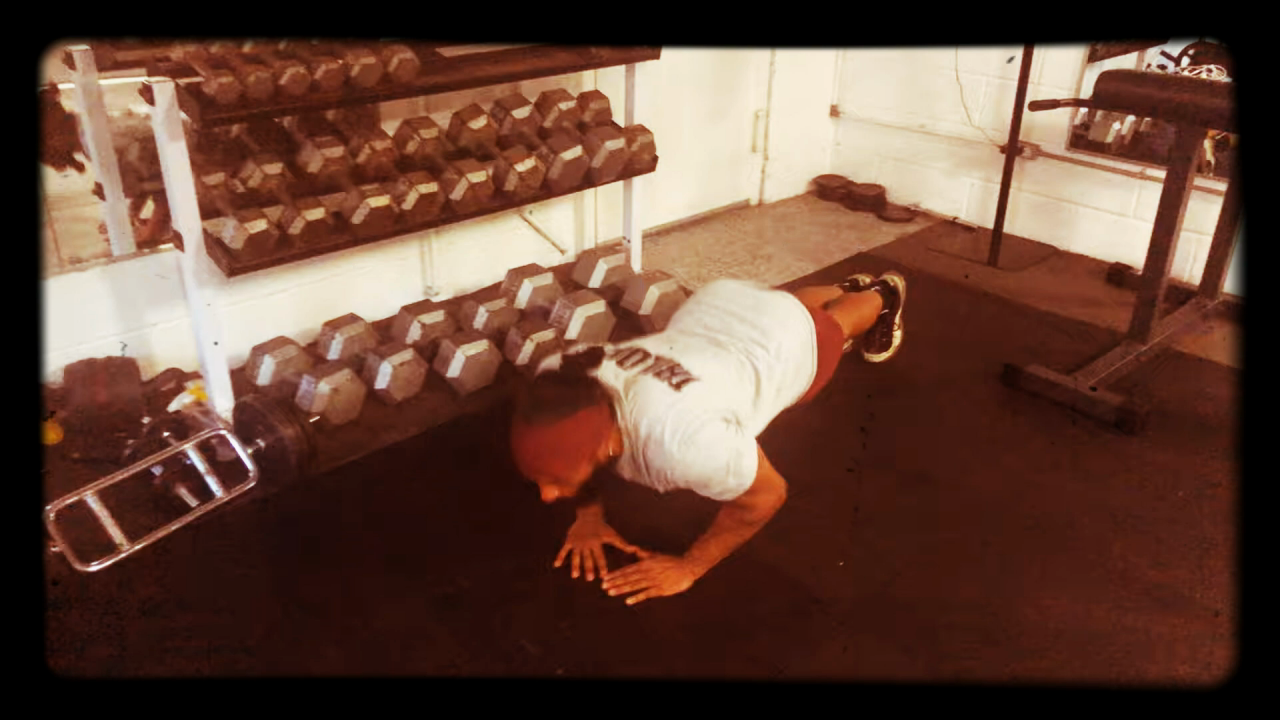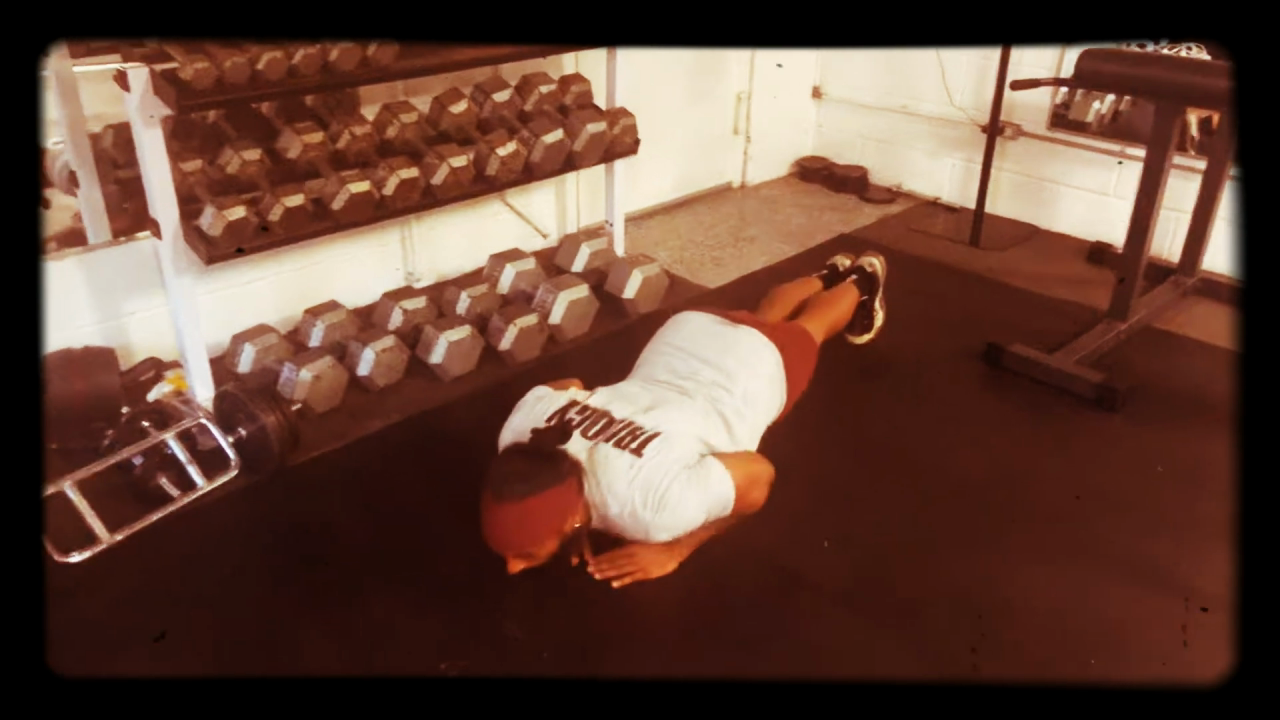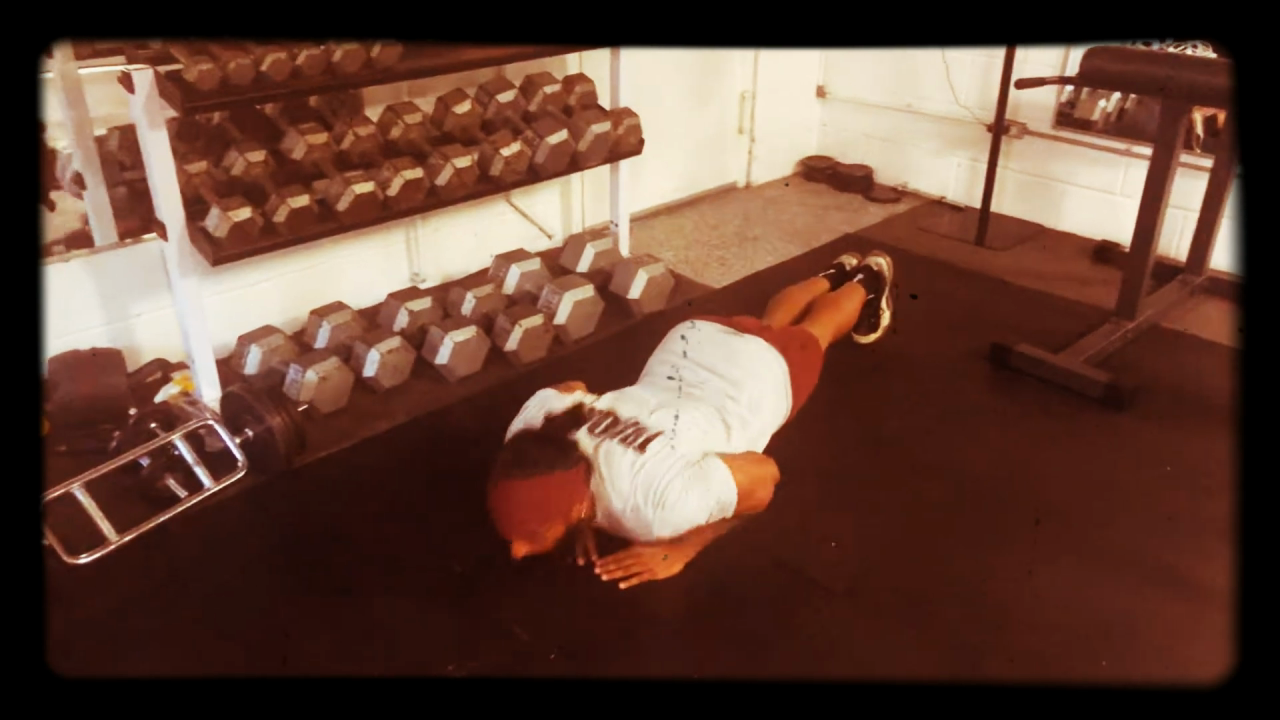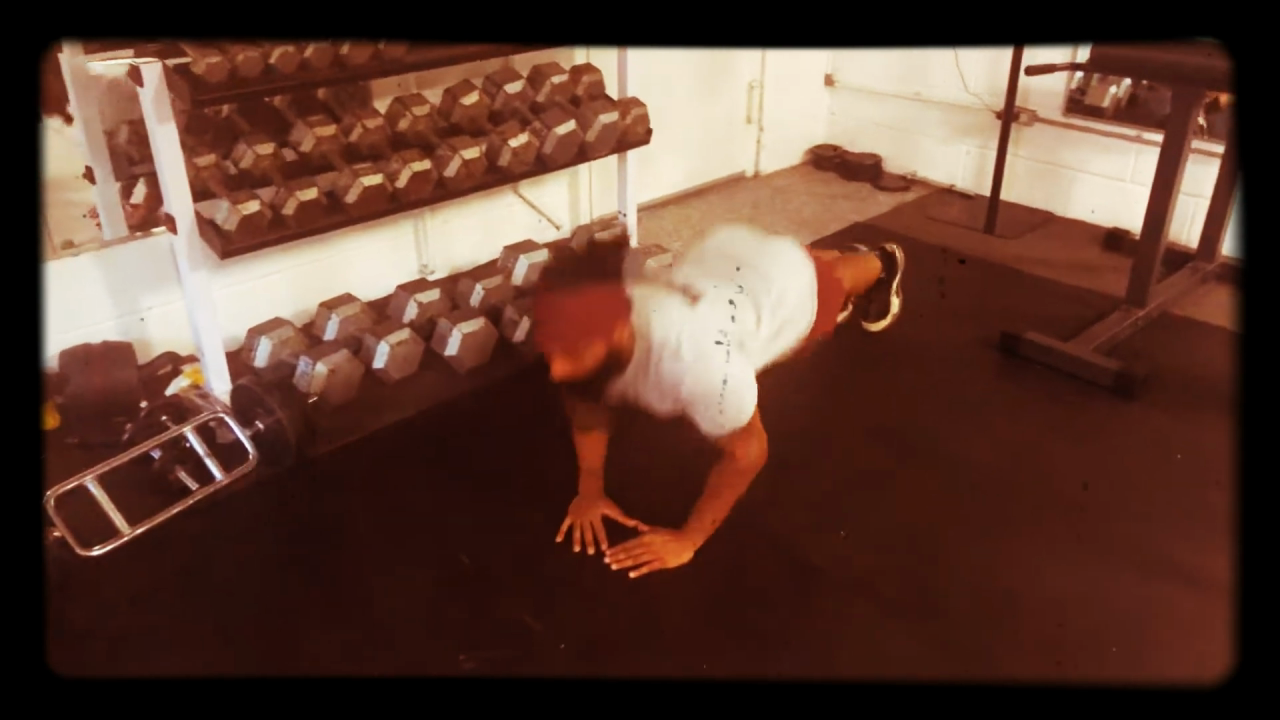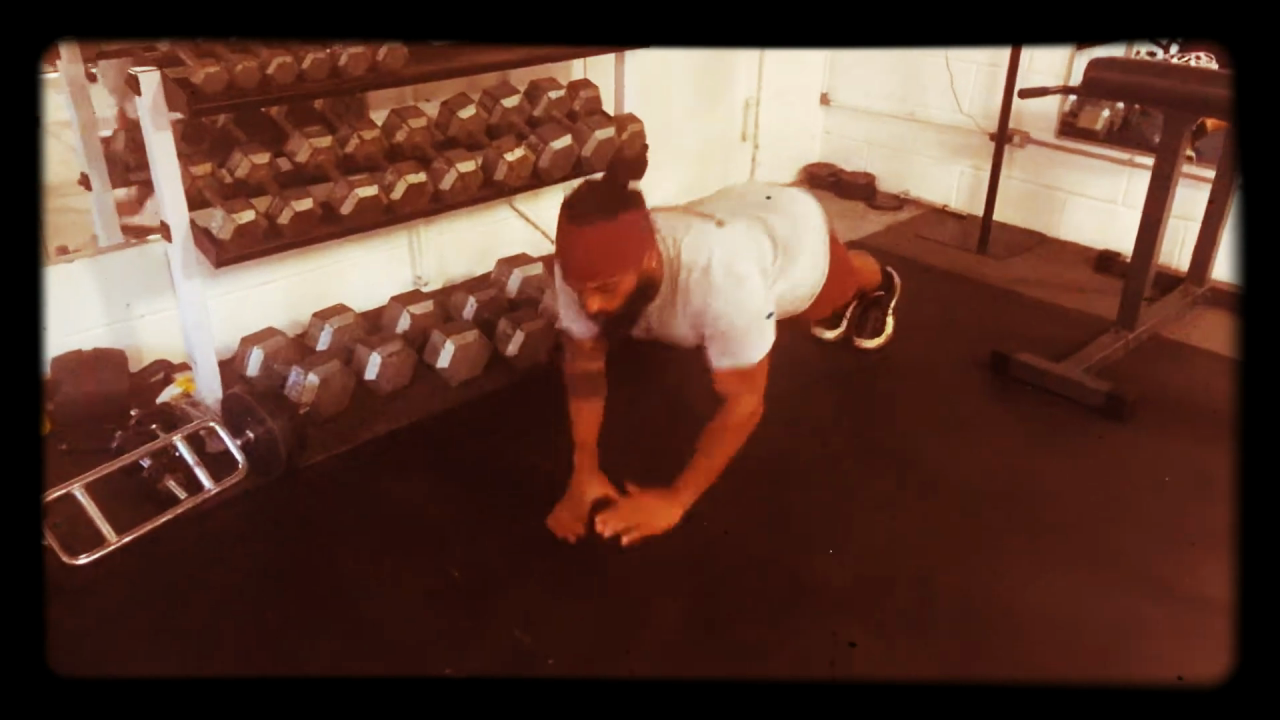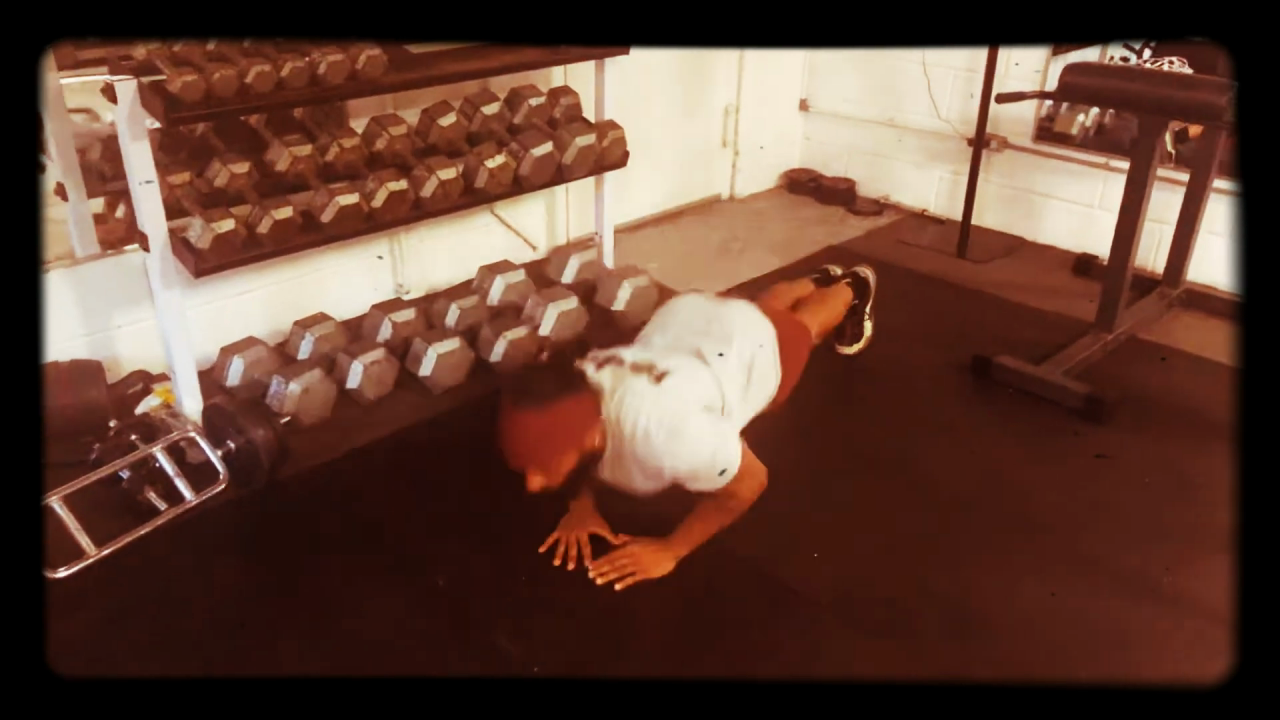
dt=0.3s
person 1, frame 1
left shoulder: (681, 442)
right shoulder: (561, 379)
left elbow: (768, 494)
left wrist: (689, 567)
right wrist: (589, 516)
left hip: (791, 339)
right hip: (716, 304)
left knee: (834, 322)
left ankle: (883, 293)
right ankle: (849, 286)
person 1, frame 2
left shoulder: (651, 504)
right shoulder: (524, 433)
left elbow: (758, 476)
left wrist: (673, 552)
left hip: (759, 365)
right hip: (688, 334)
left knee: (804, 329)
right knee: (765, 317)
left ankle: (862, 279)
right ankle: (830, 273)
person 1, frame 3
left shoulder: (654, 503)
right shoulder: (533, 429)
left elbow: (763, 478)
left wrist: (678, 552)
left hip: (763, 373)
right hip: (695, 339)
left knee: (812, 333)
right knee: (770, 323)
left ankle: (868, 279)
right ankle: (836, 273)
person 1, frame 4
left shoulder: (692, 357)
right shoulder: (569, 321)
left elbow: (747, 450)
right elbow: (585, 400)
left wrist: (688, 537)
right wrist: (589, 491)
left hip: (790, 279)
right hip: (723, 251)
left knee: (837, 283)
left ankle: (883, 261)
right ankle: (850, 255)
person 1, frame 5
left shoulder: (721, 277)
right shoulder: (583, 263)
left elbow: (745, 401)
right elbow: (583, 357)
left wrist: (677, 499)
right wrist: (583, 470)
left hip: (798, 223)
right hip: (736, 211)
left knee: (843, 274)
left ankle: (882, 286)
right ankle: (841, 304)
person 1, frame 6
left shoulder: (666, 437)
left elbow: (751, 479)
left wrist: (671, 549)
right wrist: (581, 506)
left hip: (745, 348)
right hip: (684, 317)
left knee: (801, 325)
left ankle: (853, 286)
right ankle: (821, 279)
